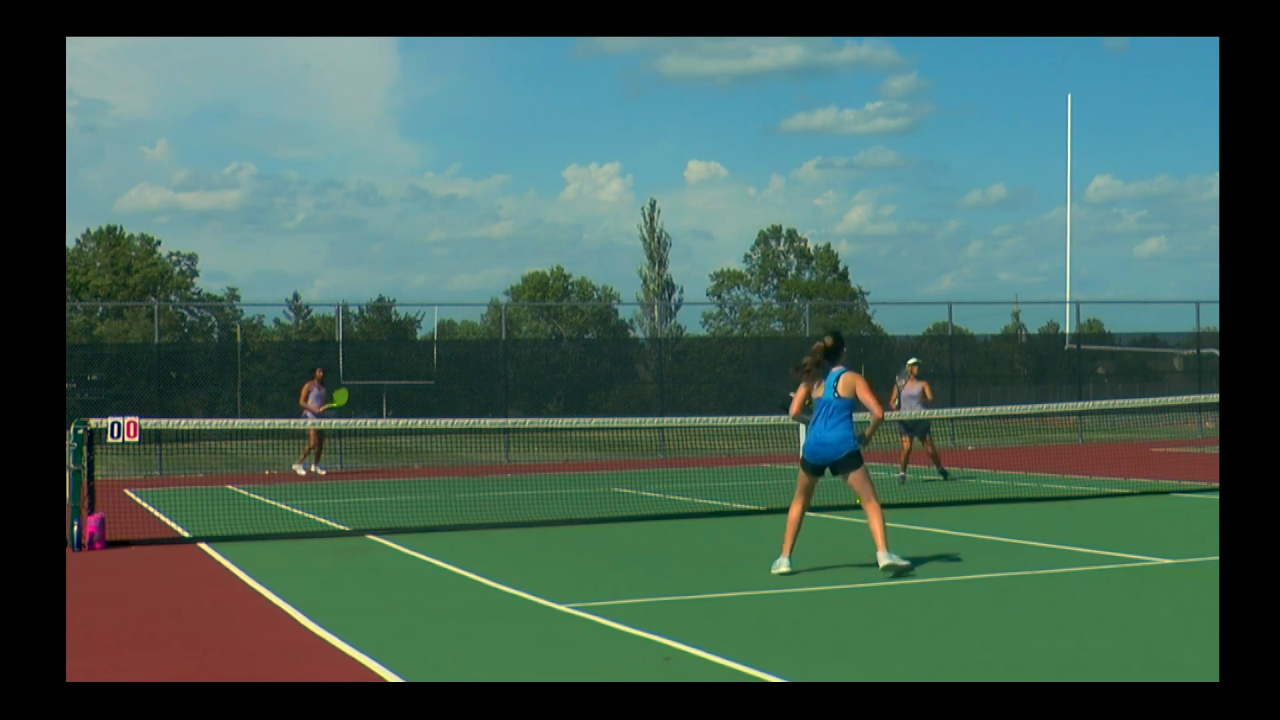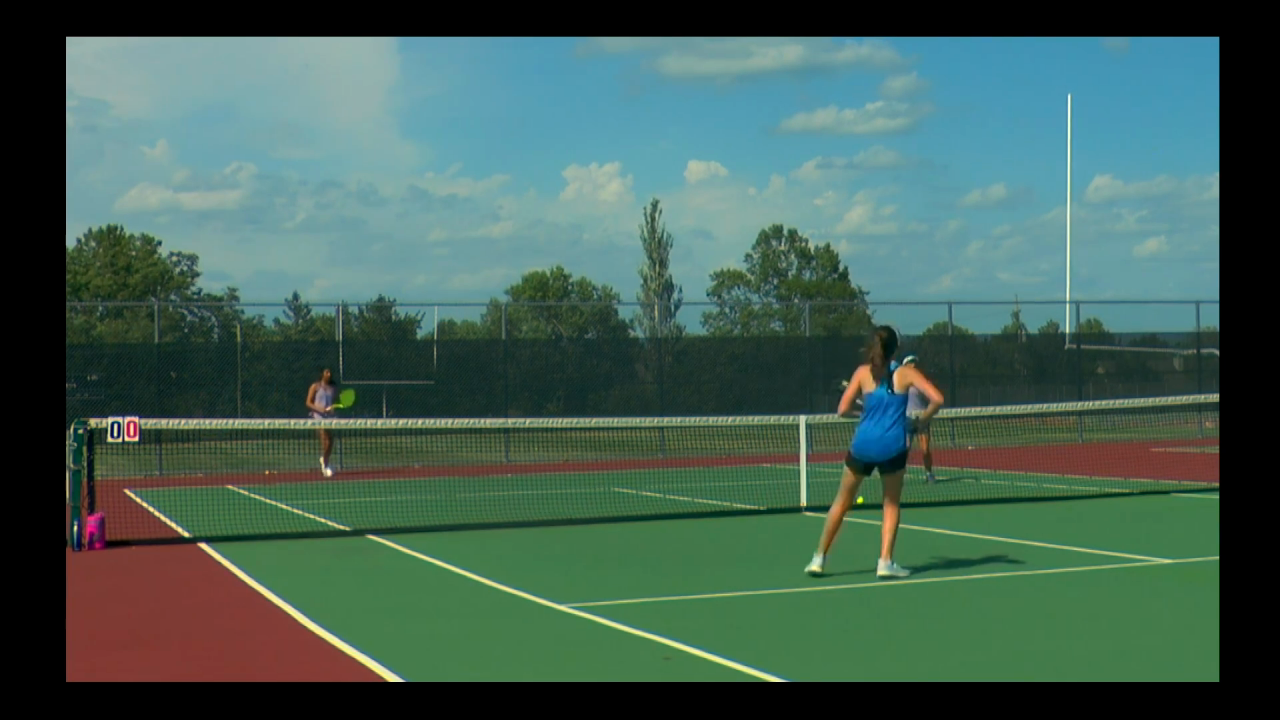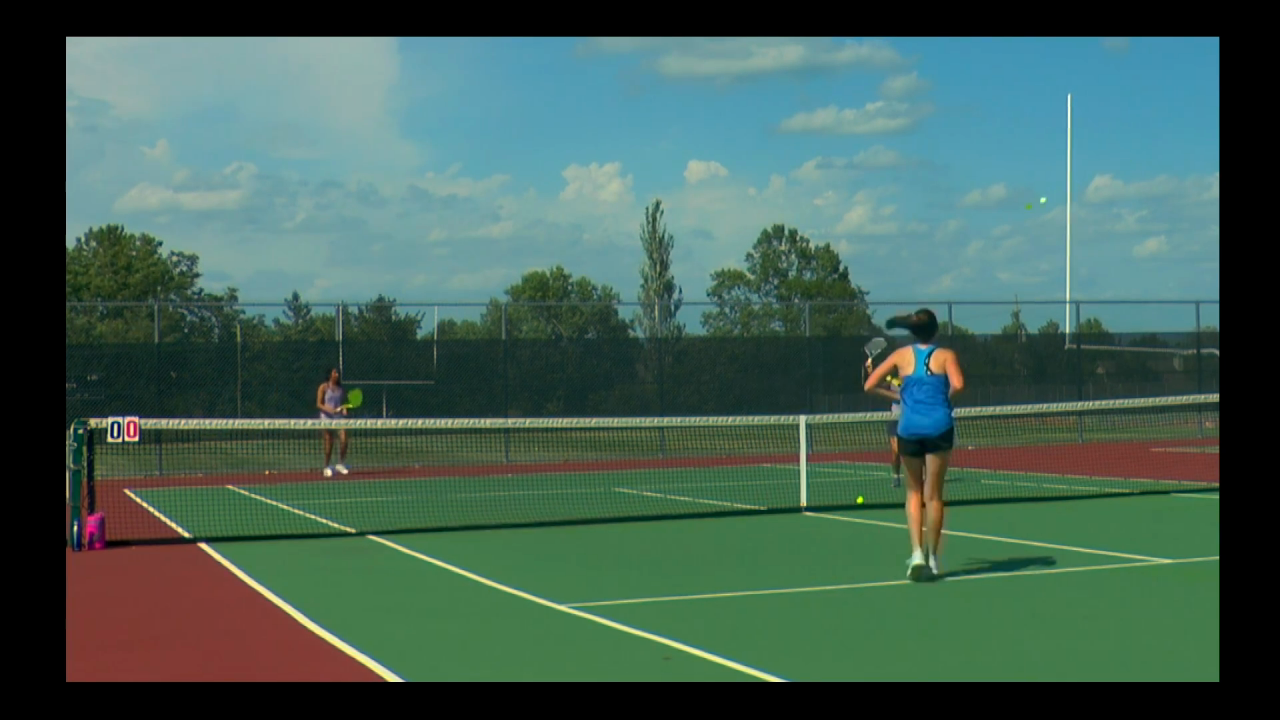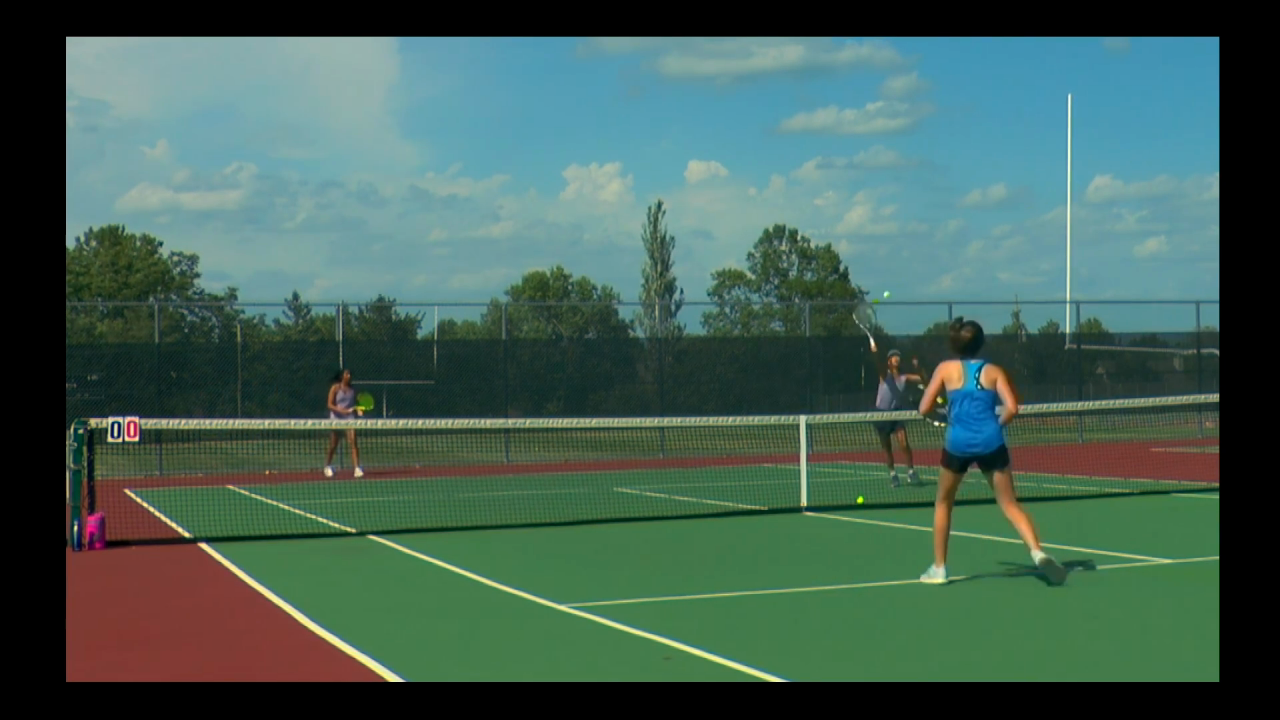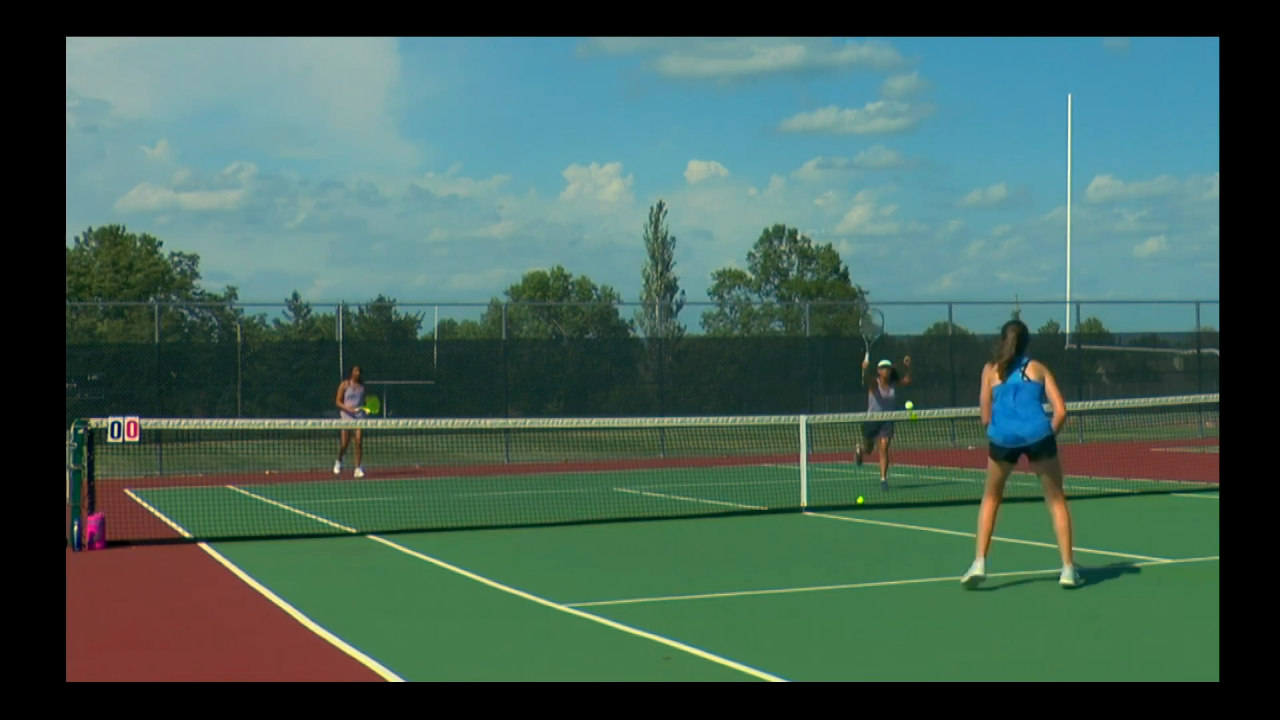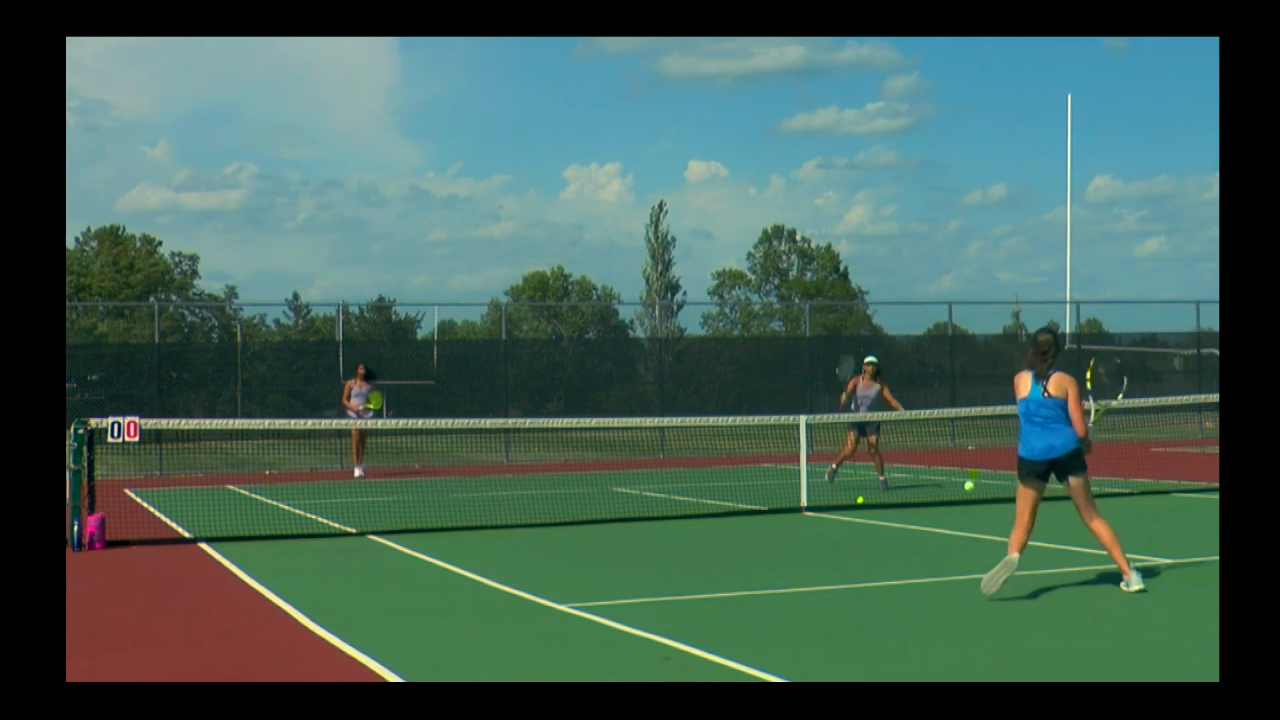
dt=0.2s
person 1, frame 1
left shoulder: (812, 376)
right shoulder: (855, 379)
left elbow: (794, 413)
right elbow: (878, 413)
right wrist: (867, 434)
left hip: (815, 448)
right hip: (845, 449)
left knee: (799, 502)
right knee: (872, 505)
left ankle: (784, 559)
right ankle: (884, 554)
person 1, frame 2
left shoulder: (863, 372)
right shoulder: (907, 373)
left elbow: (842, 410)
right elbow: (938, 399)
right wrist: (921, 420)
left hip: (863, 446)
right hip: (893, 447)
left knee: (842, 501)
right knee: (891, 503)
left ankle: (819, 558)
right ankle: (886, 562)
person 1, frame 3
left shoulder: (900, 355)
right shoulder: (946, 355)
left elbow: (869, 386)
right elbow: (958, 385)
right wrist: (945, 405)
left hip: (909, 428)
right hip: (938, 428)
left knee: (914, 492)
right knee: (934, 494)
left ankle: (917, 553)
right ankle: (932, 557)
person 1, frame 4
left shoulder: (946, 368)
right shoulder: (995, 371)
left elbow: (924, 409)
right elbow: (1012, 408)
right wrist: (995, 425)
left hip: (958, 443)
right hip: (990, 443)
left knee: (943, 503)
right knee: (1010, 507)
left ankle: (939, 568)
right ankle: (1039, 554)
person 1, frame 5
left shoulder: (990, 371)
right shoulder: (1039, 369)
left elbow: (987, 419)
right elbow: (1060, 411)
right wrist: (1049, 434)
left hip: (1003, 437)
right hip: (1039, 435)
left knee: (991, 500)
right knee: (1057, 501)
left ankle: (980, 562)
right ankle: (1068, 569)
person 1, frame 6
left shoulder: (1020, 379)
right shoulder: (1067, 381)
right elbow: (1080, 431)
right wrist: (1085, 446)
left hip: (1031, 453)
right hip: (1065, 449)
left knee: (1021, 527)
right knee: (1092, 518)
left ankle: (1012, 557)
right ankle: (1130, 574)
